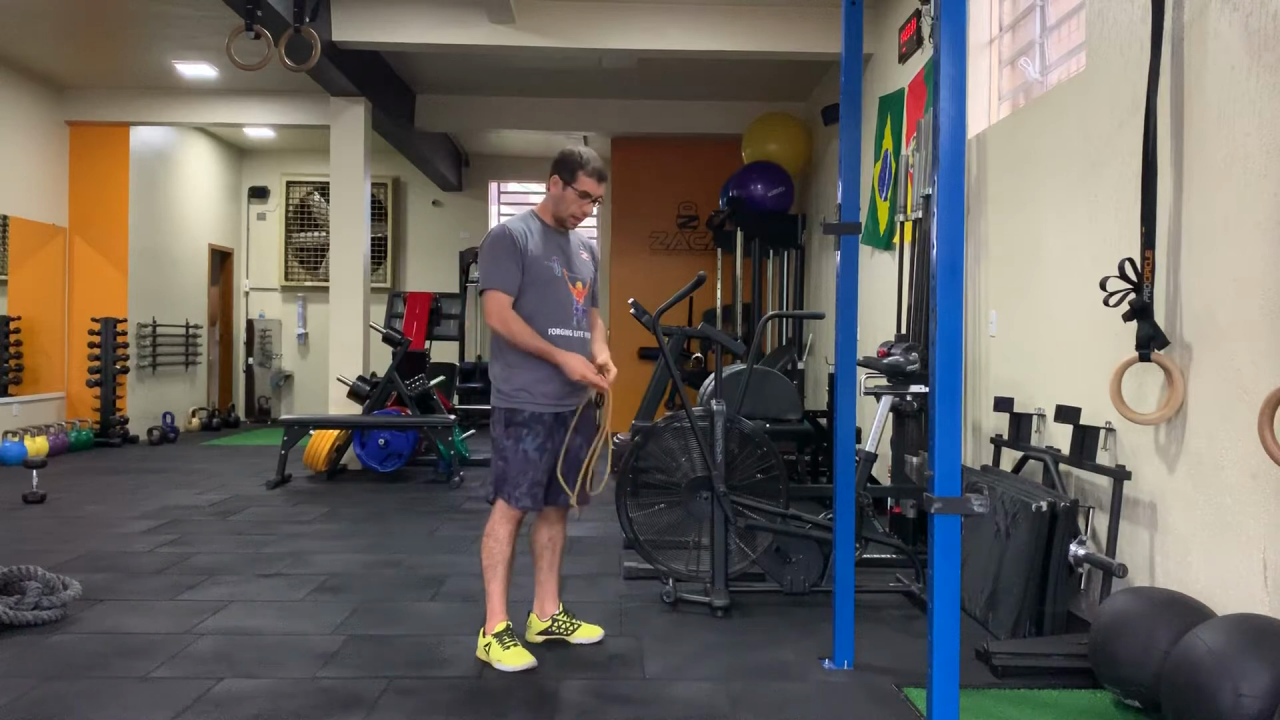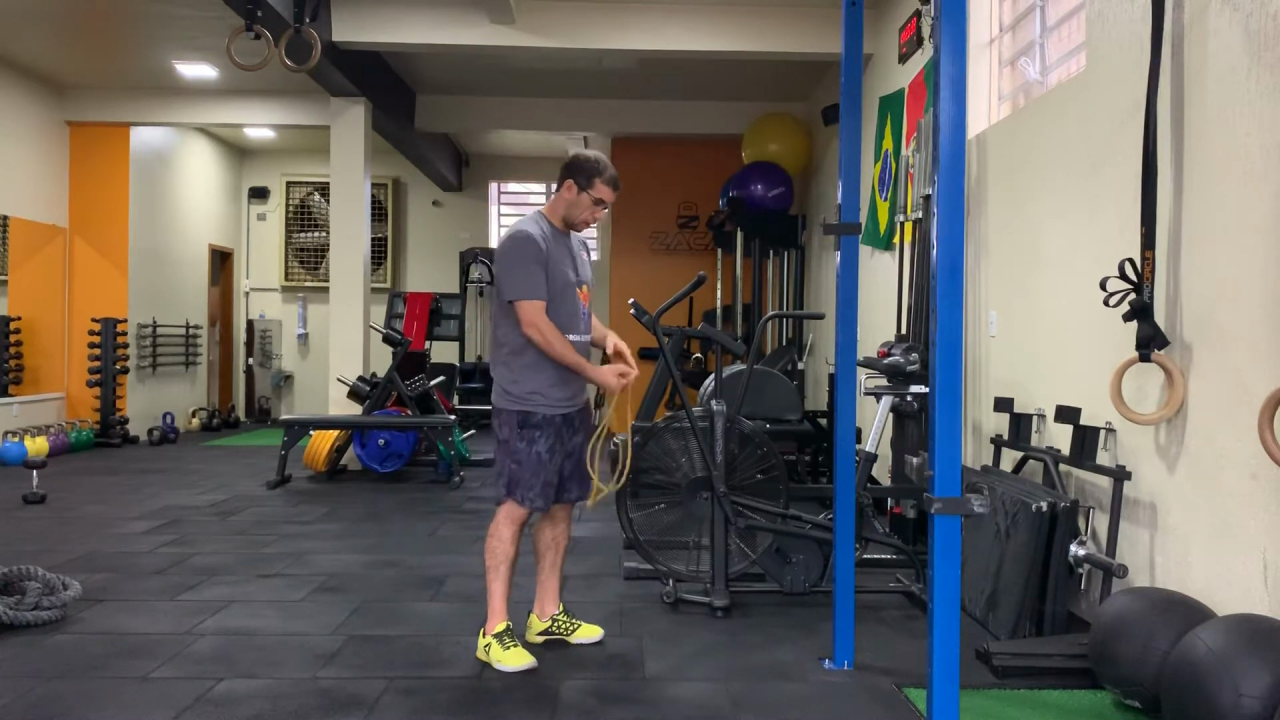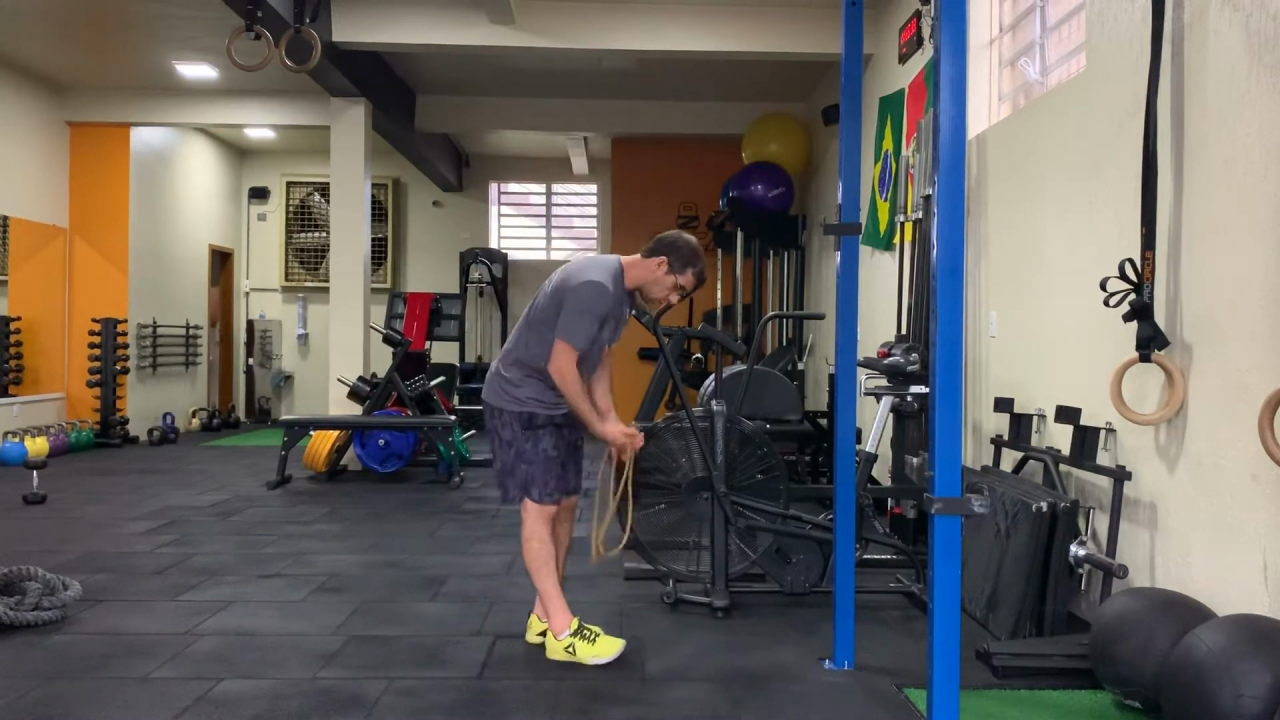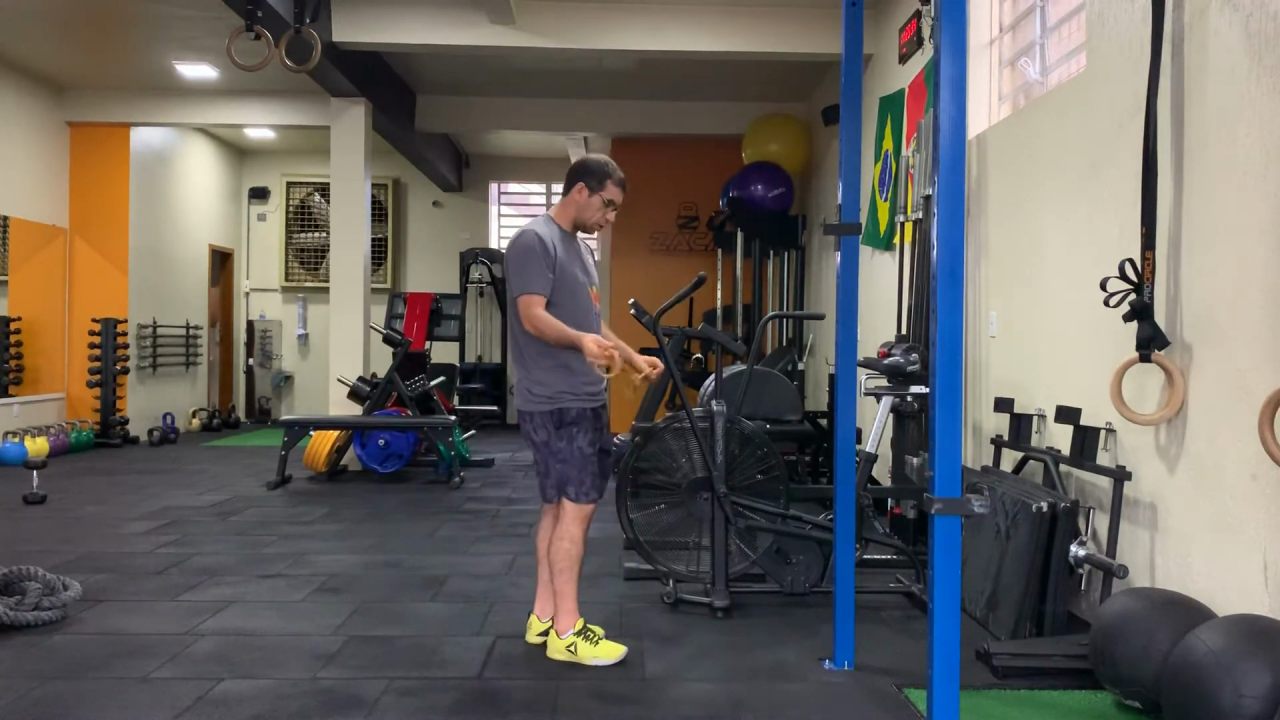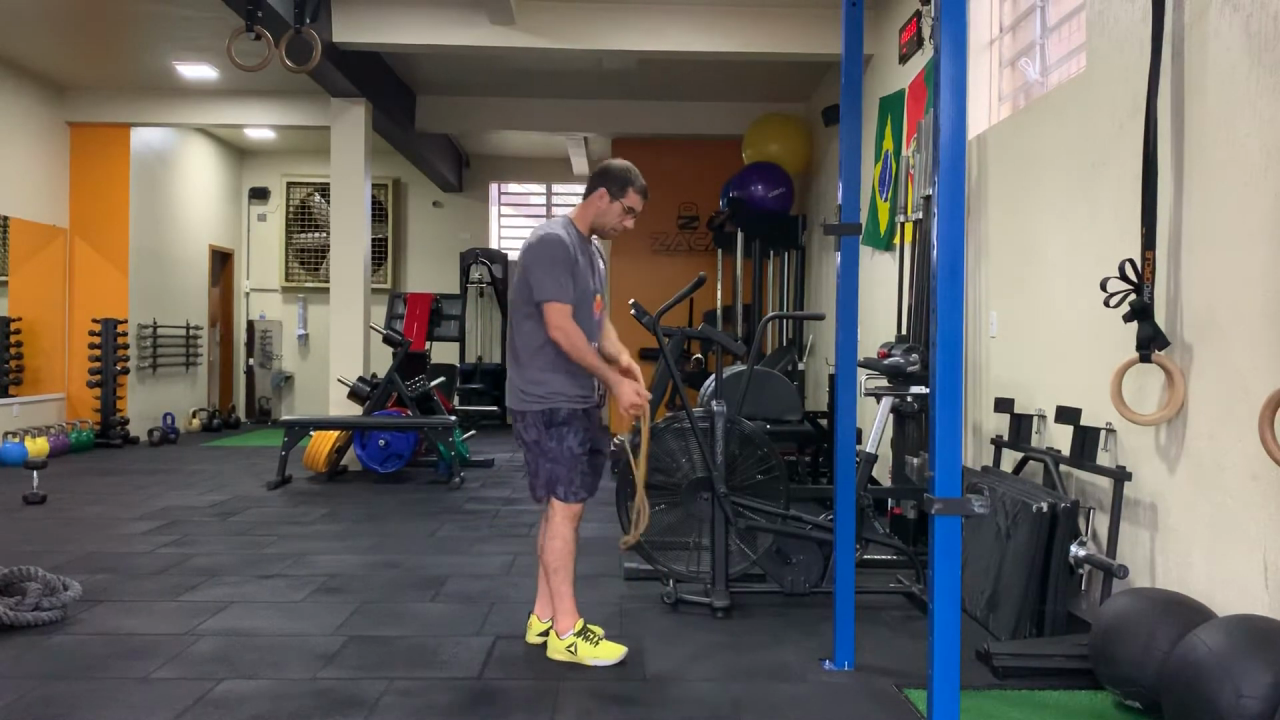
dt=1s
person 1, frame 1
left shoulder: (586, 248)
right shoulder: (510, 237)
right elbow: (498, 313)
left wrist: (600, 354)
right wrist: (560, 357)
left hip: (573, 403)
right hip: (525, 403)
left knee: (556, 507)
right knee: (511, 507)
left ankle: (546, 614)
right ankle: (495, 628)
person 1, frame 2
left shoulder: (577, 244)
right shoulder: (524, 240)
right elbow: (534, 324)
left wrist: (608, 336)
right wrist: (594, 373)
left hip: (570, 403)
right hip: (530, 404)
left knee: (560, 507)
right knee: (516, 509)
left ankle: (547, 614)
right ankle: (495, 630)
person 1, frame 3
left shoulder: (622, 291)
right shoulder: (594, 286)
right elbow: (561, 366)
left wrist: (611, 419)
right wrist: (599, 428)
left hip: (555, 402)
right hip: (521, 401)
left knee: (564, 505)
right knee: (540, 509)
left ankle: (544, 616)
right ankle: (561, 631)
person 1, frame 4
left shoulder: (581, 247)
right shoulder: (534, 241)
right elbow: (532, 316)
left wrist: (632, 356)
right wrist: (580, 341)
left hip: (583, 400)
right hip: (554, 403)
left knee: (559, 506)
right knee: (575, 508)
left ankle: (544, 616)
right ankle: (566, 632)
person 1, frame 5
left shoulder: (592, 251)
right shoulder: (553, 242)
right elbow: (561, 328)
left wrist: (622, 359)
right wrist: (615, 382)
left hip: (575, 400)
right hip: (548, 402)
left knee: (561, 506)
right knee: (565, 507)
left ankle: (546, 617)
right ankle: (566, 632)
